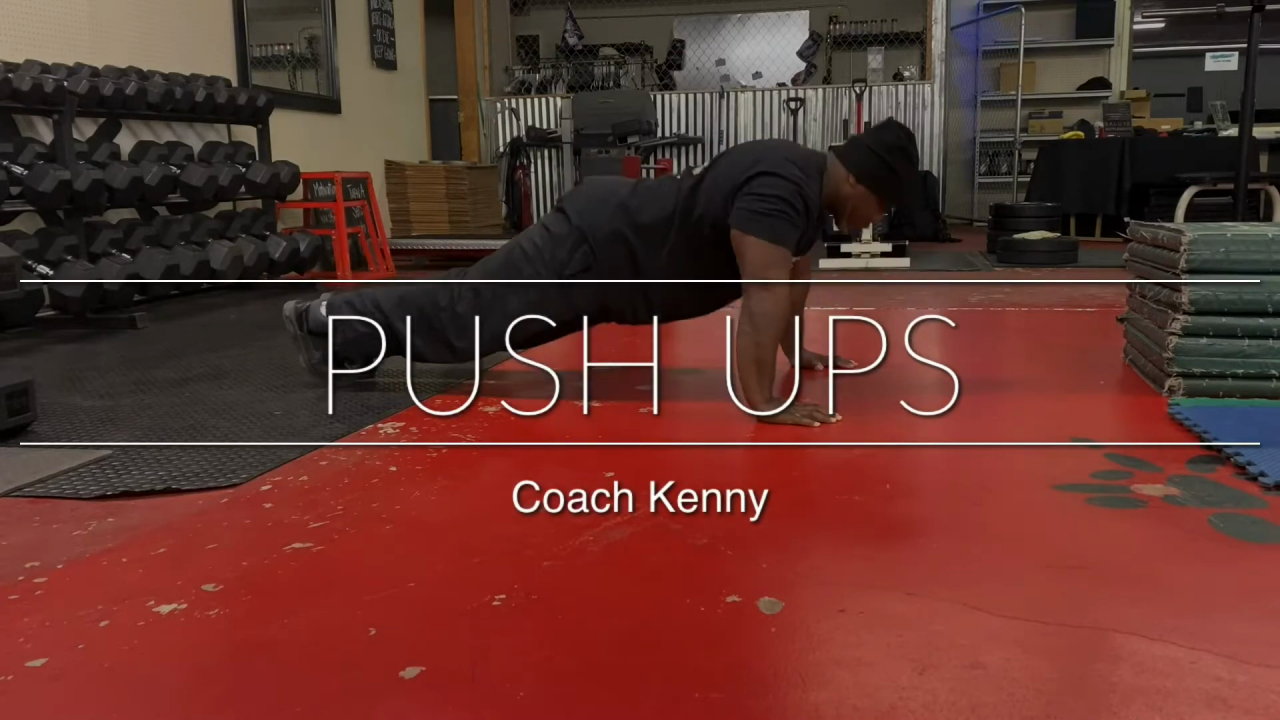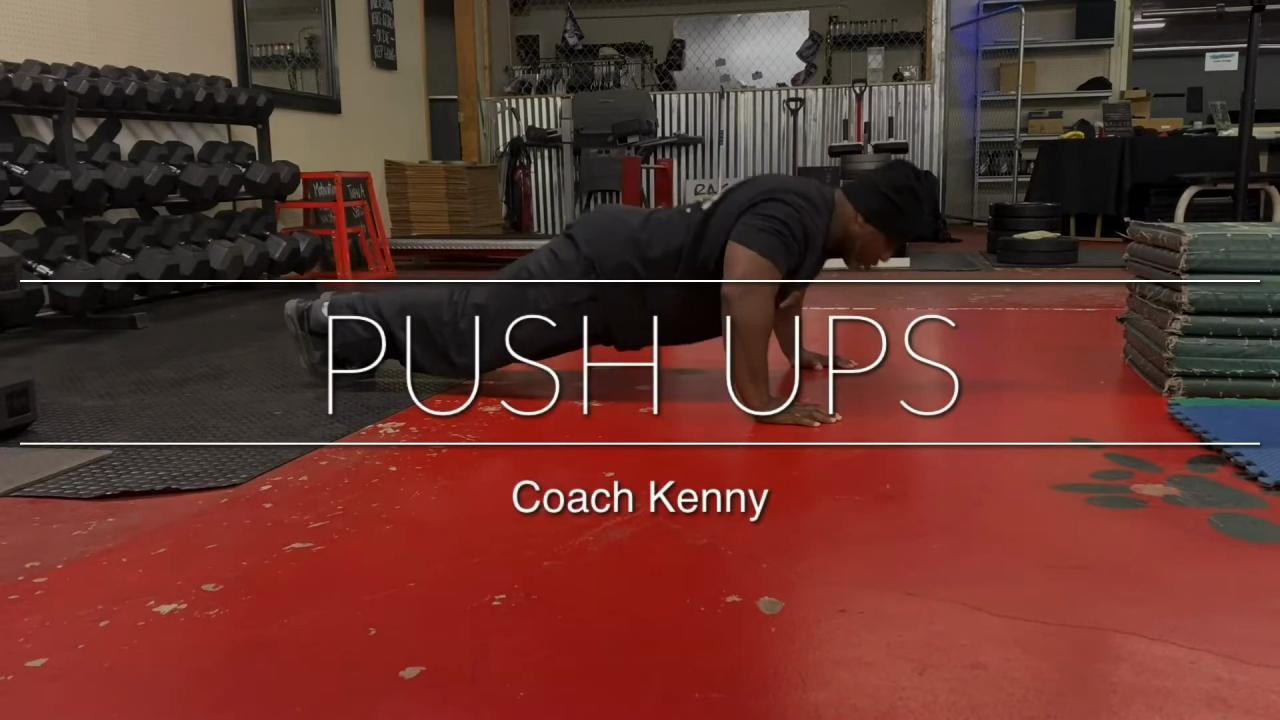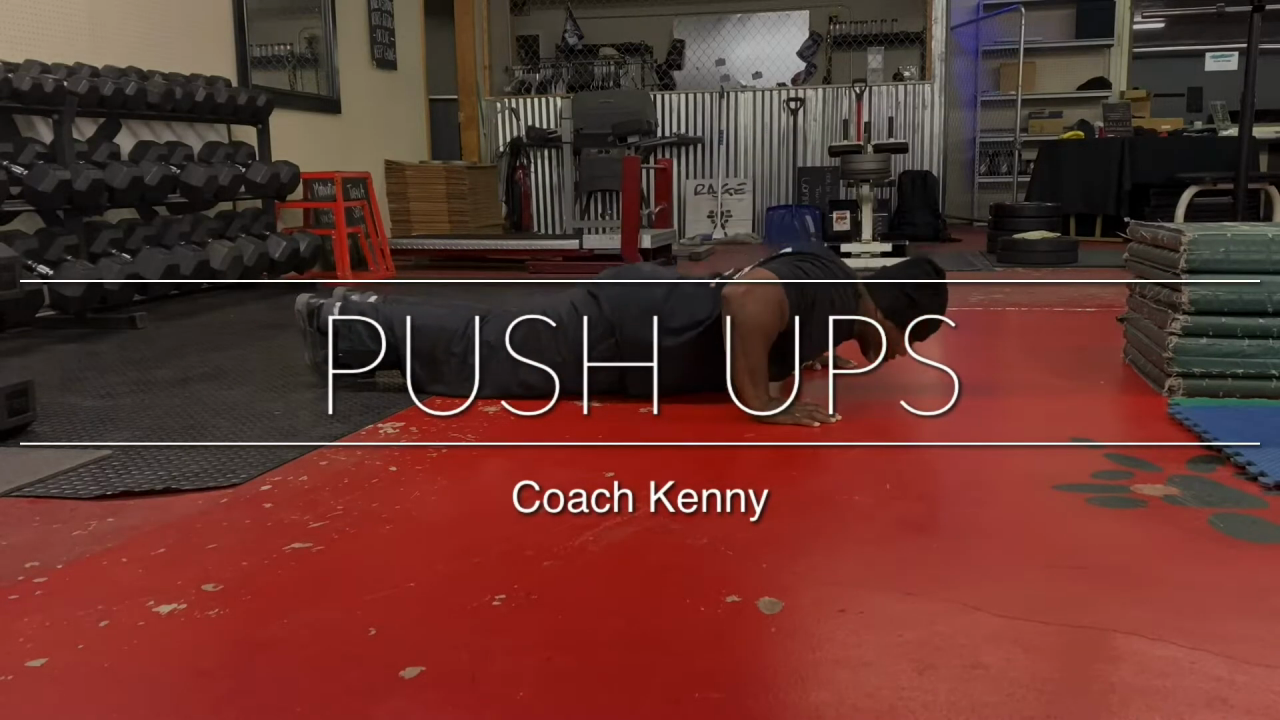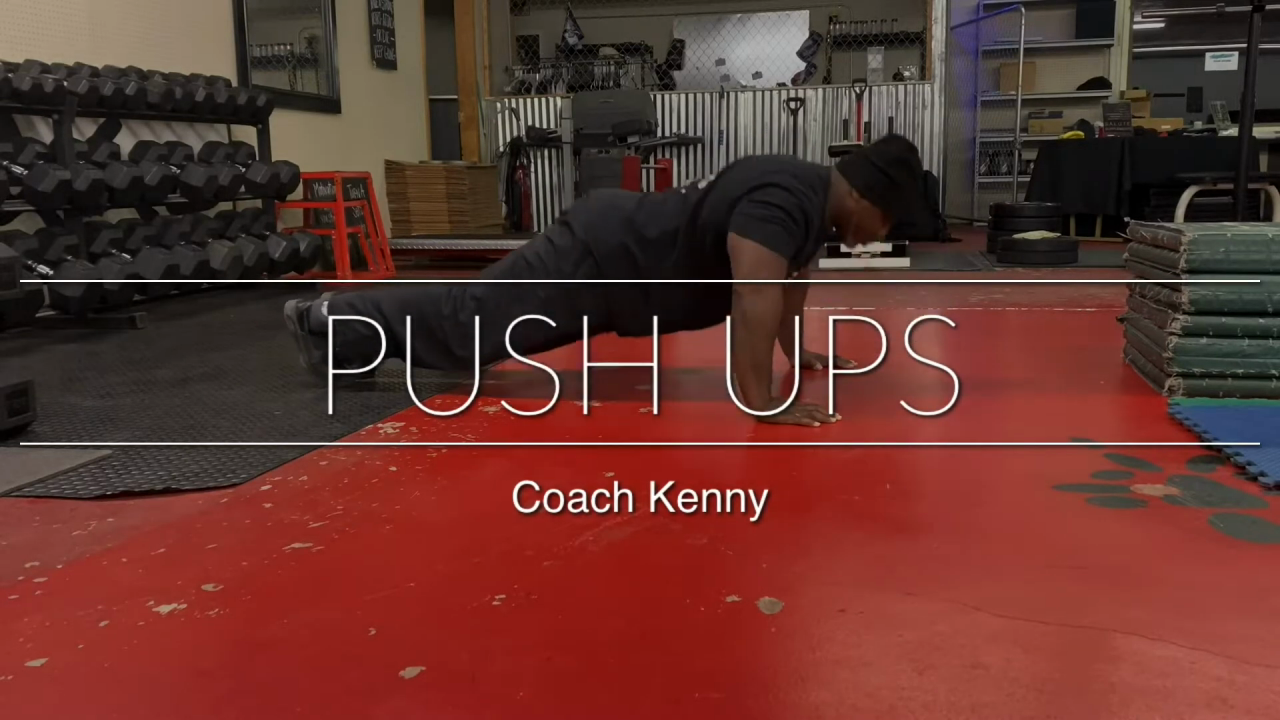
dt=0.5s
person 1, frame 1
left shoulder: (810, 184)
right shoulder: (783, 183)
left elbow: (791, 273)
right elbow: (763, 290)
left wrist: (795, 350)
right wrist: (761, 401)
left hip: (614, 245)
right hip: (592, 248)
left knee: (474, 310)
right knee: (461, 317)
left ankle: (345, 321)
right ankle: (328, 320)
person 1, frame 2
left shoulder: (817, 214)
right shoulder: (795, 214)
left elbow: (780, 284)
right elbow: (743, 292)
left wrist: (796, 351)
right wrist: (758, 401)
left hip: (625, 266)
right hip: (601, 274)
left knee: (478, 321)
right knee: (466, 331)
left ankle: (350, 321)
right ankle: (329, 321)
person 1, frame 3
left shoulder: (834, 285)
right shoulder: (830, 292)
right elbow: (745, 298)
left wrist: (795, 355)
right wrist: (759, 400)
left hip: (642, 308)
right hip: (618, 333)
left knee: (495, 336)
right knee: (475, 351)
left ankle: (365, 315)
right ankle: (337, 318)
person 1, frame 4
left shoulder: (813, 197)
right shoulder: (792, 198)
left elbow: (788, 276)
right elbow: (756, 291)
left wrist: (796, 350)
right wrist: (760, 401)
left hip: (621, 248)
right hip: (598, 258)
left knee: (473, 316)
right knee: (464, 323)
left ankle: (344, 318)
right ankle: (329, 322)
